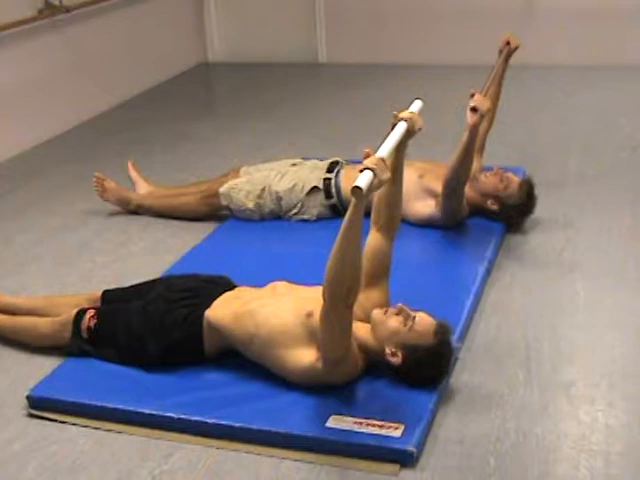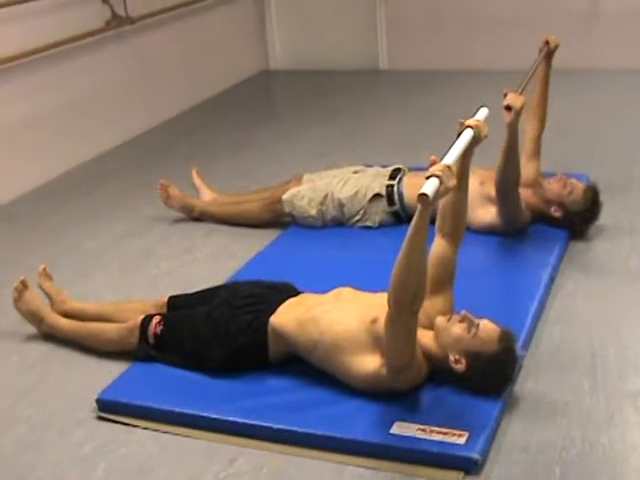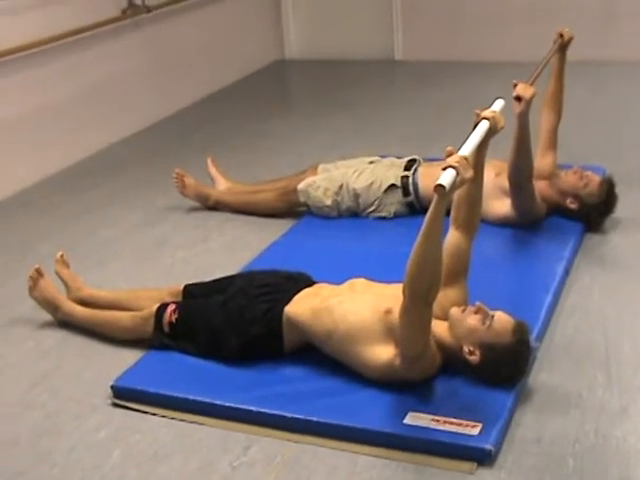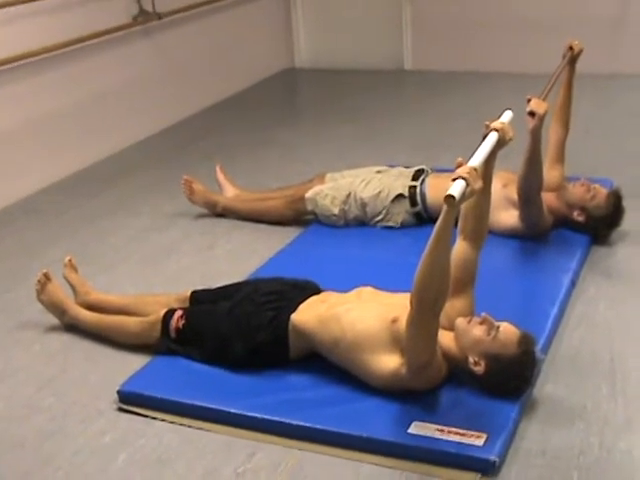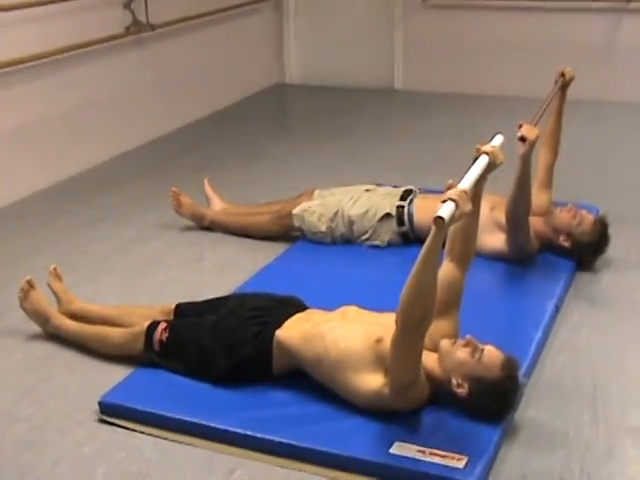
dt=1s
person 1, frame 1
left shoulder: (341, 361)
right shoulder: (372, 312)
left elbow: (337, 298)
right elbow: (382, 234)
left wrist: (359, 202)
right wrist: (401, 151)
left hip: (191, 330)
right hip: (219, 290)
left knee: (79, 326)
right knee: (95, 303)
person 1, frame 2
left shoulder: (405, 369)
right shoulder: (435, 320)
left elbow: (402, 305)
right elbow: (448, 241)
left wrist: (424, 207)
right wrist: (465, 157)
left hip: (256, 336)
right hip: (284, 296)
left knee: (139, 333)
right knee: (162, 305)
left ankle: (49, 321)
right ankle: (67, 307)
person 1, frame 3
left shoulder: (418, 360)
right shoulder: (450, 311)
left elbow: (416, 295)
right elbow: (463, 233)
left wrist: (441, 197)
right wrist: (481, 148)
left hip: (270, 326)
right hip: (300, 287)
left knee: (154, 321)
right knee: (179, 294)
left ankle: (65, 309)
right ankle: (83, 293)
person 1, frame 4
left shoulder: (424, 369)
right shoulder: (456, 321)
left elbow: (423, 305)
right elbow: (470, 244)
left wrist: (451, 208)
right wrist: (489, 159)
left hip: (276, 332)
right hip: (305, 294)
left knee: (162, 325)
right knee: (186, 300)
left ankle: (74, 313)
right ankle: (91, 298)
person 1, frame 5
left shoulder: (406, 390)
right shoulder: (440, 342)
left elbow: (408, 325)
right elbow: (457, 266)
left wrist: (439, 231)
right wrist: (477, 185)
left hip: (260, 348)
right hip: (289, 310)
left knee: (143, 339)
right knee: (167, 313)
left ankle: (56, 322)
right ankle: (73, 307)
person 2, frame 1
left shoulder: (452, 210)
right shoulder: (472, 177)
right elbow: (483, 118)
left wrist: (470, 131)
right wrist: (503, 62)
left hip: (321, 194)
right hip: (329, 169)
left knee: (219, 198)
right knee: (233, 176)
left ankle: (134, 200)
right ankle: (148, 193)
person 2, frame 2
left shoulder: (514, 217)
right shoulder: (532, 181)
left elbow: (503, 188)
right elbow: (537, 128)
left wrist: (510, 125)
right wrist: (546, 63)
left hip: (384, 201)
right hip: (391, 177)
left knee: (282, 206)
right knee: (295, 184)
left ankle: (197, 208)
right ankle: (214, 199)
person 2, frame 3
left shoulder: (528, 208)
right shoulder: (547, 174)
left elbow: (516, 178)
right elbow: (552, 118)
left wrist: (520, 116)
right wrist: (561, 56)
left hip: (398, 192)
right hip: (406, 167)
left knee: (297, 195)
right knee: (312, 173)
left ankle: (213, 197)
right ankle: (229, 188)
person 2, frame 4
left shoulder: (536, 221)
right shoulder: (555, 187)
left elbow: (526, 194)
right elbow: (561, 131)
left wrist: (532, 133)
right wrist: (570, 69)
left hip: (406, 201)
right hip: (414, 177)
left knee: (303, 203)
right knee: (319, 182)
left ankle: (221, 203)
right ankle: (235, 195)
person 2, frame 5
left shoulder: (522, 244)
right shoulder: (542, 209)
left elbow: (514, 218)
right elbow: (549, 157)
left wrist: (522, 158)
right wrist: (562, 94)
left hip: (393, 219)
right hip: (401, 197)
left knee: (291, 219)
right knee: (306, 198)
left ankle: (209, 216)
right ankle: (221, 209)
